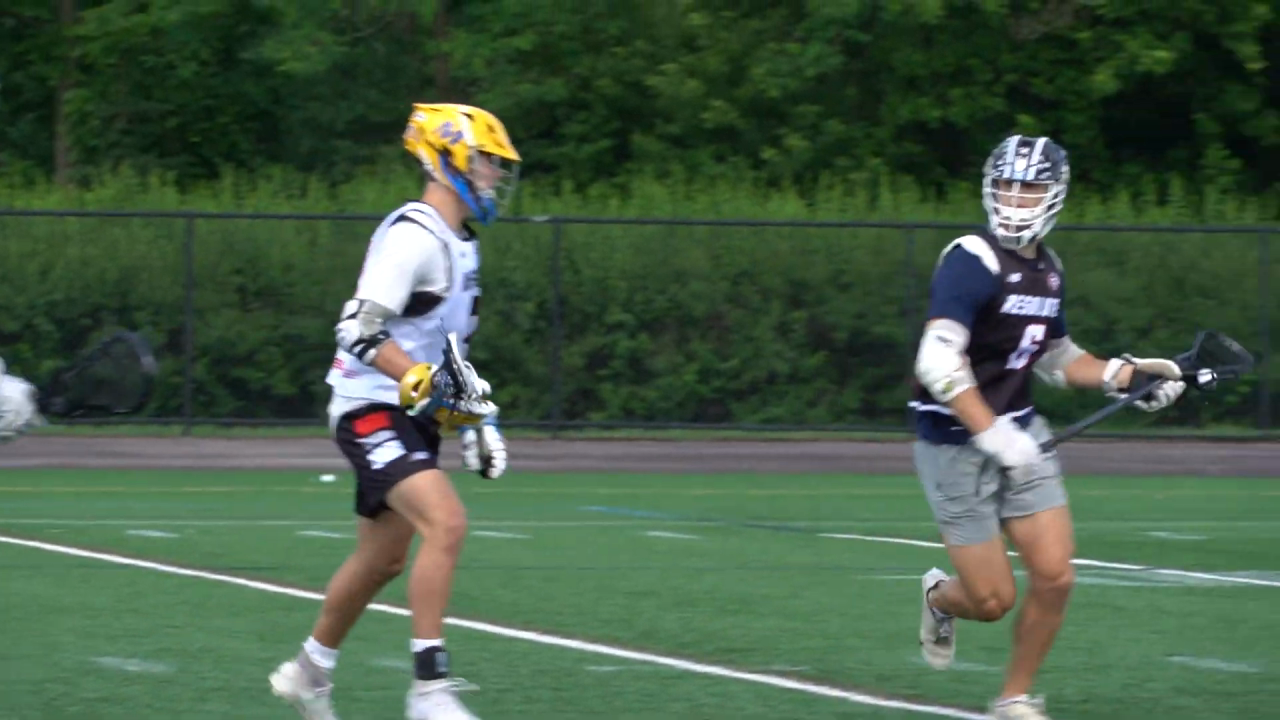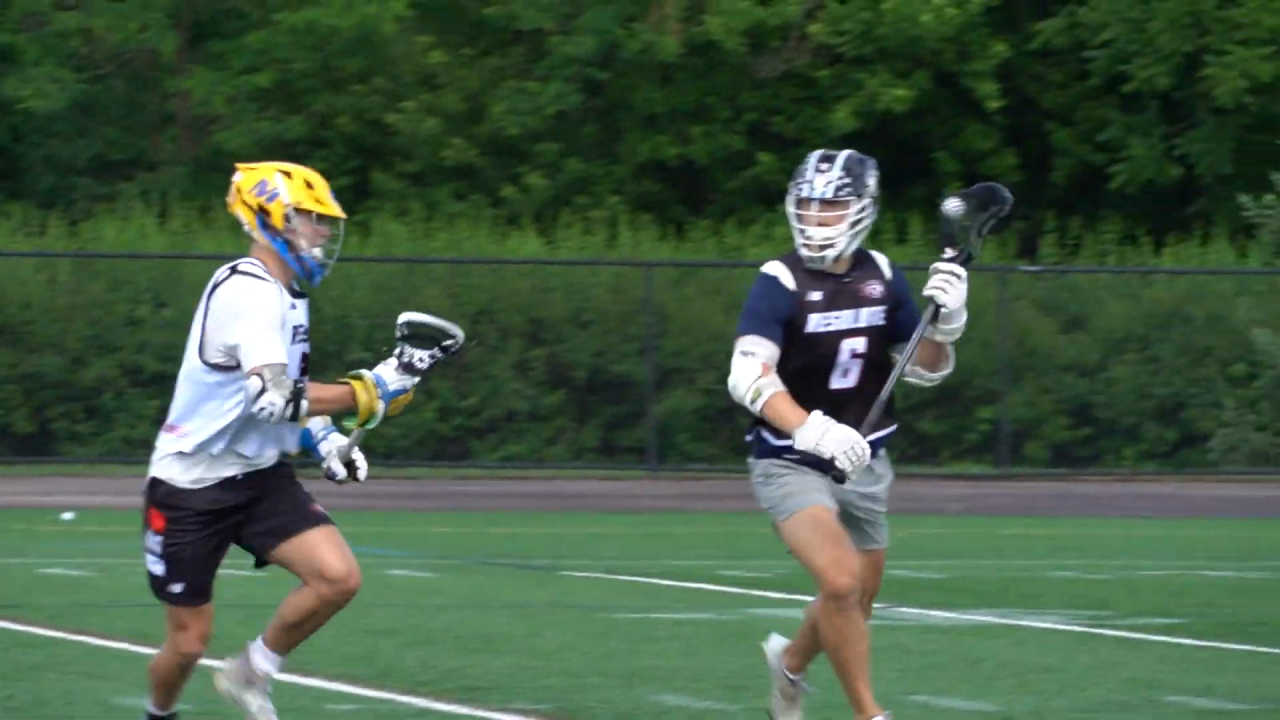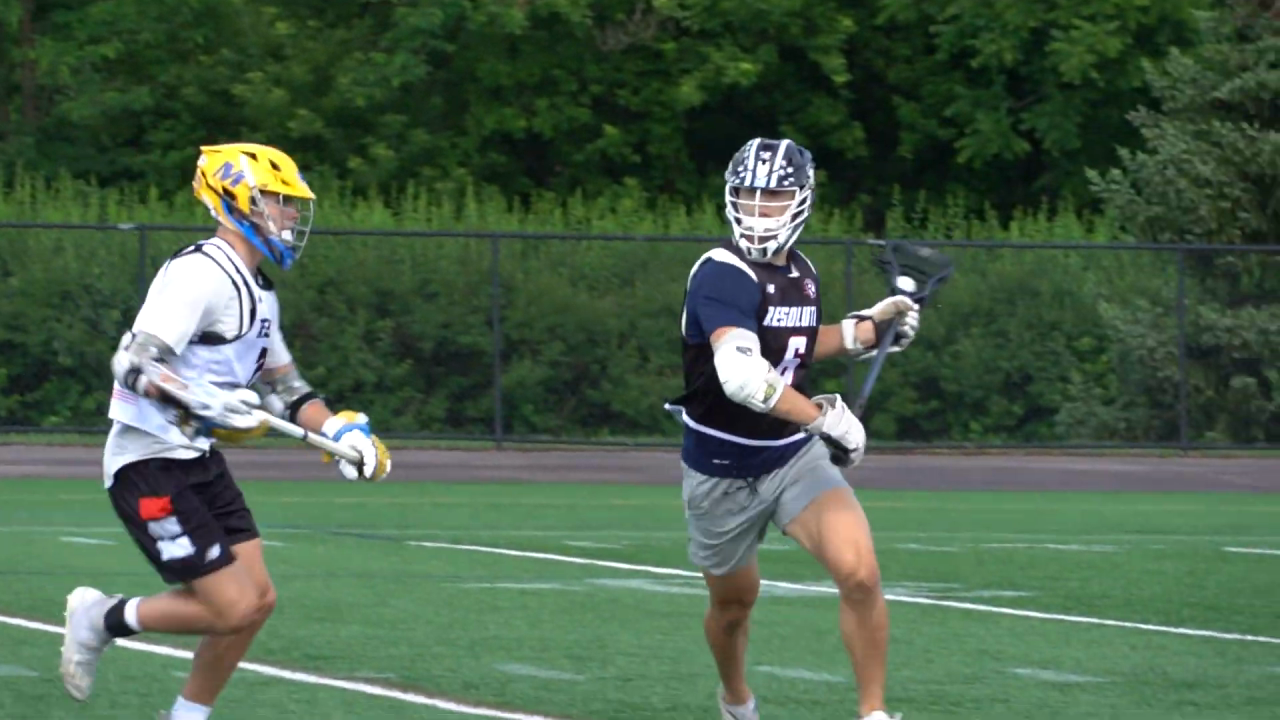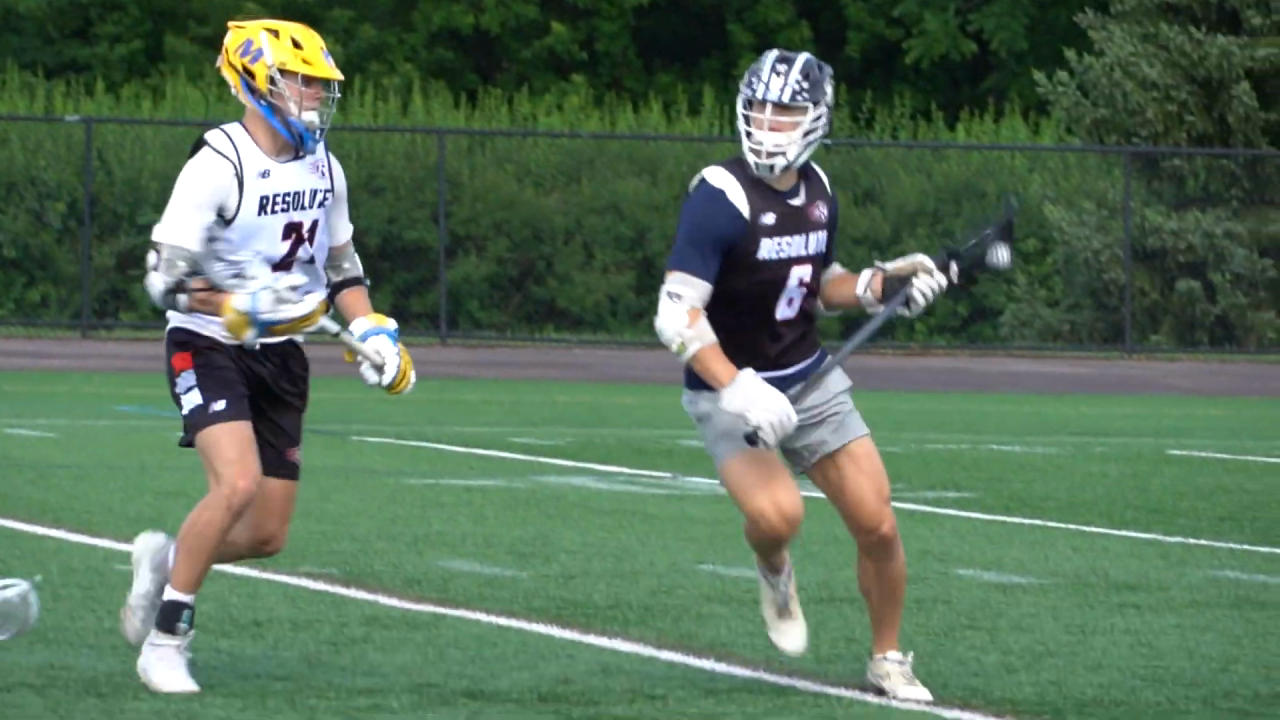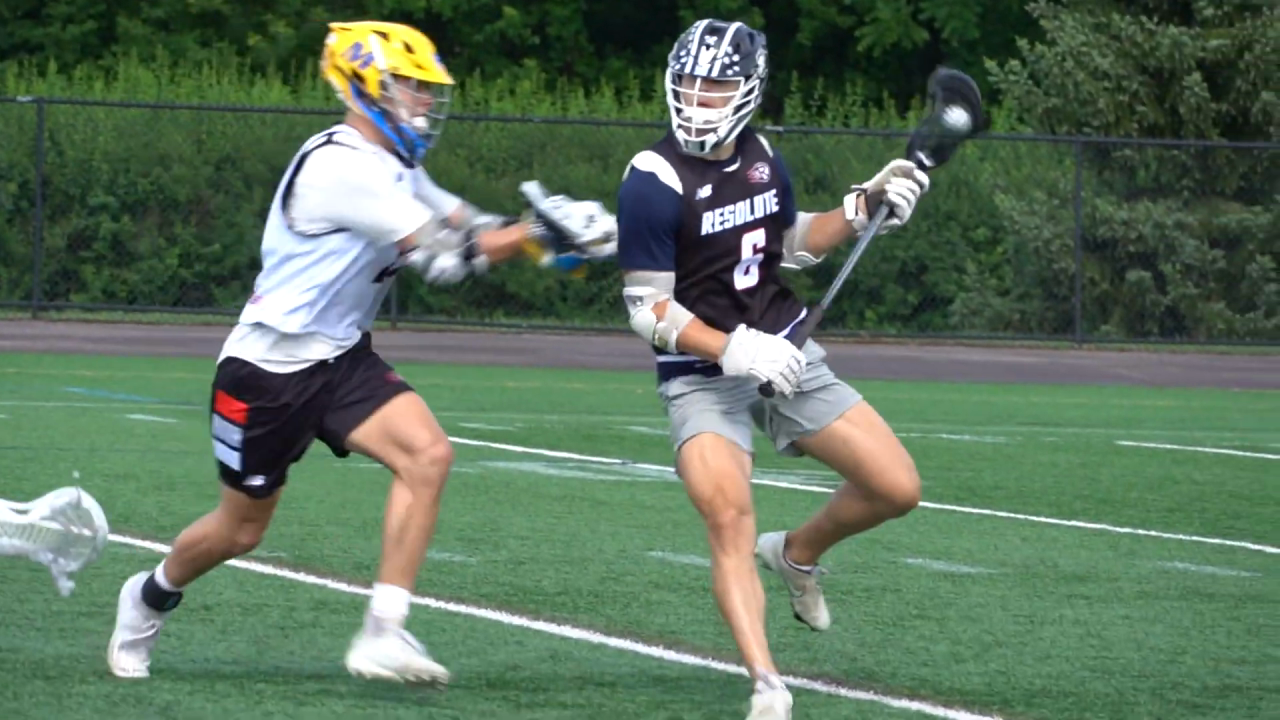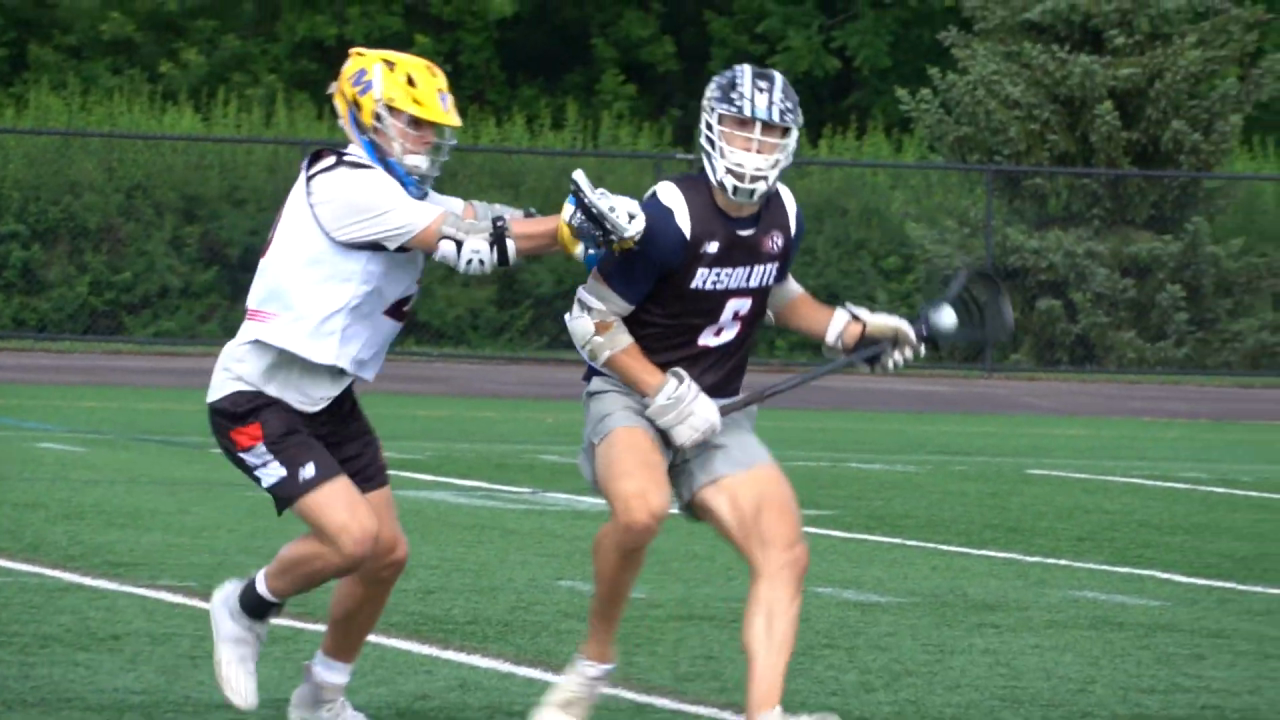
dt=0.4s
person 1, frame 1
left shoulder: (460, 242)
right shoulder: (411, 235)
right elbow: (360, 332)
left wrist: (477, 417)
right wrist: (424, 386)
left hip: (413, 416)
right hip: (373, 411)
left knee: (380, 555)
right knee: (446, 526)
person 1, frame 2
left shoulder: (286, 292)
right shoulder: (246, 292)
right elbow: (276, 396)
left wrist: (319, 438)
right wrist: (370, 390)
left hip: (260, 475)
right hip: (191, 482)
left knee: (340, 578)
right knee: (188, 640)
left ankle: (251, 671)
person 1, frame 3
left shoulder: (260, 289)
right shoulder: (201, 272)
left elbow: (286, 386)
right elbow: (135, 362)
left wrist: (346, 431)
right wrist: (203, 409)
left hip: (198, 461)
right hip: (150, 462)
left knee: (254, 604)
right knee: (229, 609)
right ankle: (103, 619)
person 1, frame 4
left shoulder: (324, 166)
right shoulder: (213, 164)
left elbow: (340, 262)
right elbow: (163, 276)
left wrist: (374, 334)
right wrist: (239, 307)
left hip: (280, 357)
right hip: (207, 347)
left knee: (261, 534)
right knee: (236, 484)
left ankle: (165, 559)
right ankle: (160, 640)
person 1, frame 5
left shoulder: (388, 165)
right shoulder: (341, 165)
left elbow: (454, 225)
right elbow: (438, 254)
left wrist: (551, 226)
right wrist: (533, 234)
left hip: (339, 357)
right hip: (265, 366)
left knee: (430, 455)
right knee: (239, 532)
left ankle: (381, 638)
right ankle: (150, 599)
person 1, frame 6
left shoulder: (390, 184)
right shoulder: (343, 181)
left elbow: (483, 225)
right elbow: (466, 245)
left wrist: (582, 222)
right wrist: (568, 225)
left hip: (322, 399)
right hip: (256, 400)
left knee: (385, 554)
right knee: (350, 540)
right ankle: (245, 607)
person 2, frame 1
left shoulder: (1048, 267)
right shoulder: (971, 260)
left elbow: (1057, 359)
right elbow: (936, 364)
left wrist: (1128, 374)
right wrist: (993, 435)
left hip: (1019, 437)
right hip: (955, 446)
left knee: (1056, 580)
right knee: (991, 600)
right ankle: (943, 596)
person 2, frame 2
left shoulder: (881, 273)
right shoulder: (777, 284)
left elbow: (926, 369)
right elbow: (748, 376)
left wrist: (944, 320)
right wrist: (813, 431)
left hip: (858, 465)
right hip: (786, 465)
left knee: (853, 605)
right knee: (842, 587)
left ankle: (789, 663)
person 2, frame 3
left shoulder: (799, 270)
right shoulder: (723, 272)
right elbow: (741, 374)
left wrist: (869, 325)
right wrist: (826, 415)
left hip: (794, 457)
right hip: (721, 471)
left knee: (860, 574)
right knee: (734, 610)
person 2, frame 4
left shoulder: (818, 191)
right shoulder: (719, 197)
right elbow: (676, 314)
left wrist: (888, 283)
right wrist: (739, 392)
left hip: (807, 377)
right hip: (728, 391)
left knee: (878, 526)
right knee: (778, 516)
left ankle: (886, 656)
right ankle: (773, 569)
person 2, frame 5
left shoulder: (761, 155)
right shoulder: (654, 181)
right elbow: (647, 310)
left wrist: (866, 206)
right wrist: (734, 350)
left hip: (785, 359)
right hip: (702, 379)
left knee: (896, 487)
right knee: (726, 511)
left ankle: (794, 551)
person 2, frame 6
left shoulder: (781, 212)
right shoulder: (670, 214)
right elbow: (590, 320)
left wrist: (854, 326)
right wrist: (665, 391)
left hip: (713, 415)
right hip: (634, 395)
left knee: (784, 552)
right knee: (640, 513)
right ankle: (593, 659)
